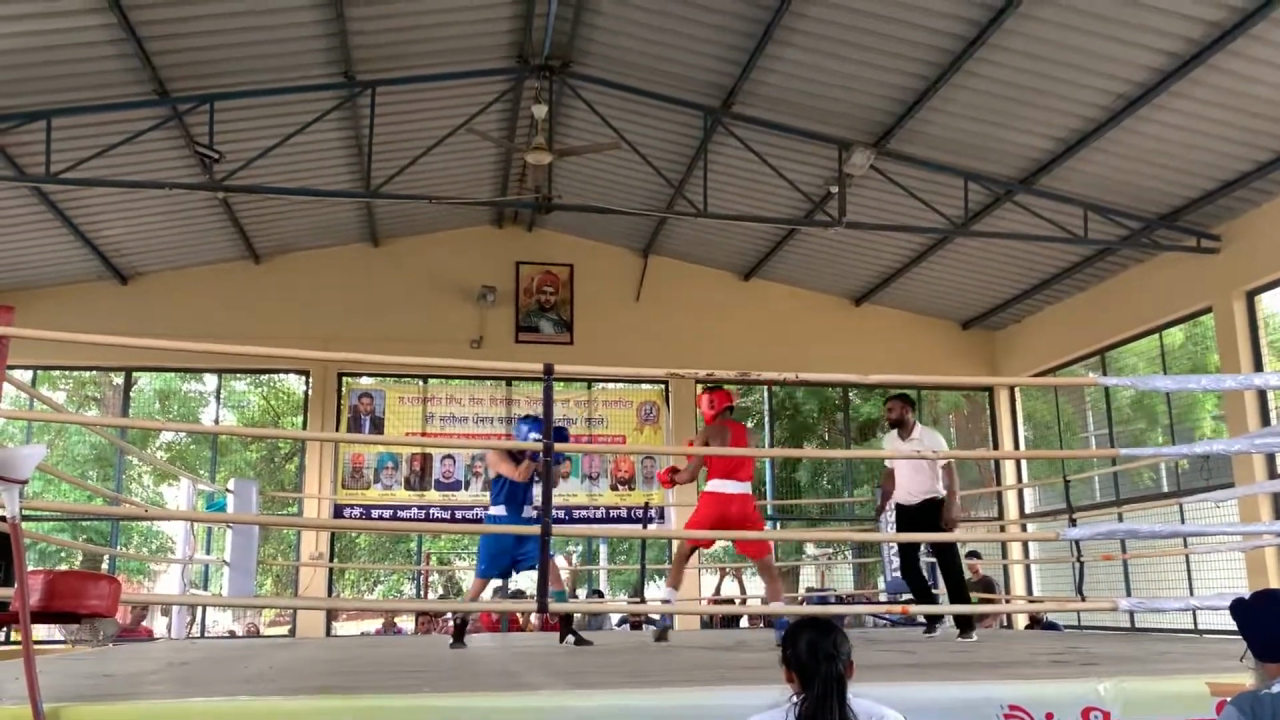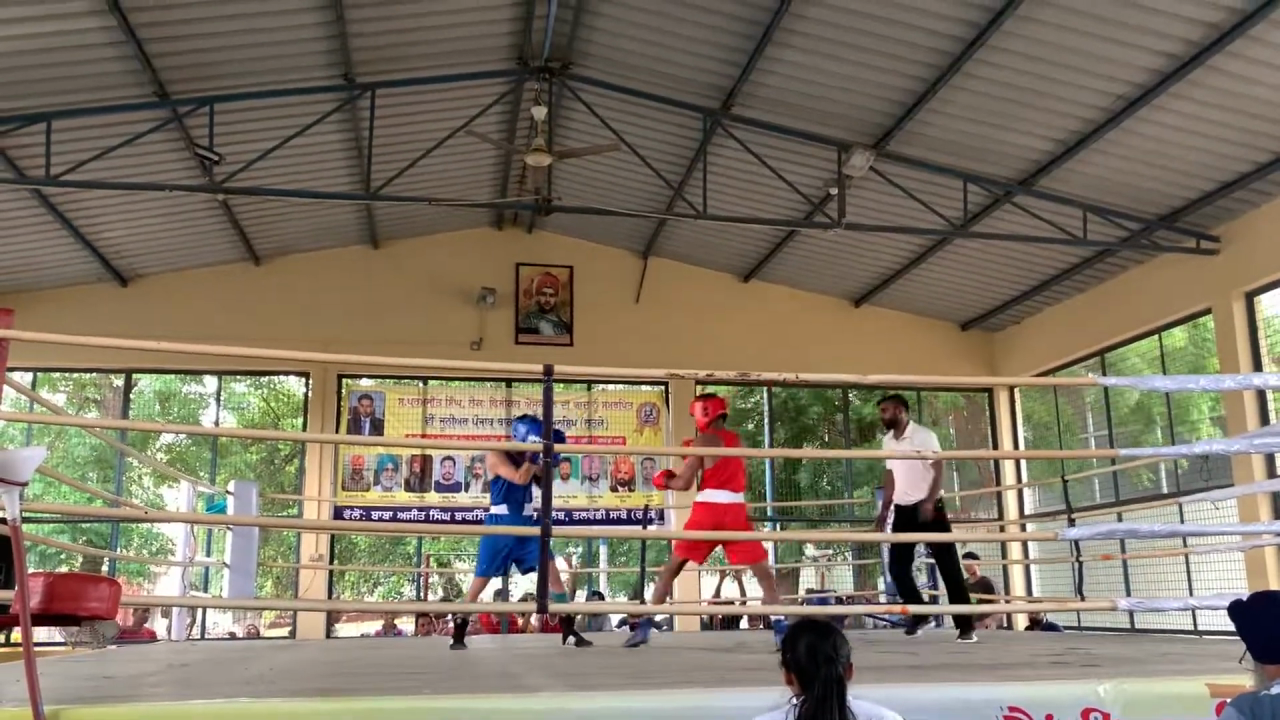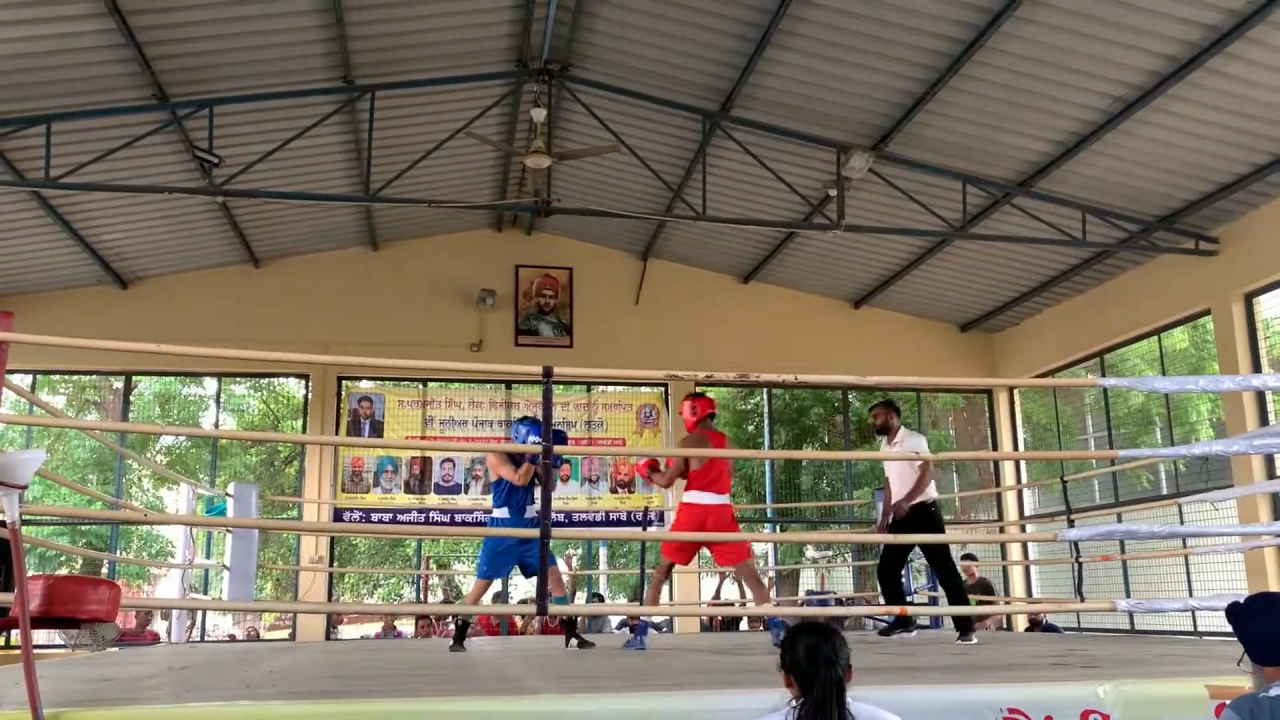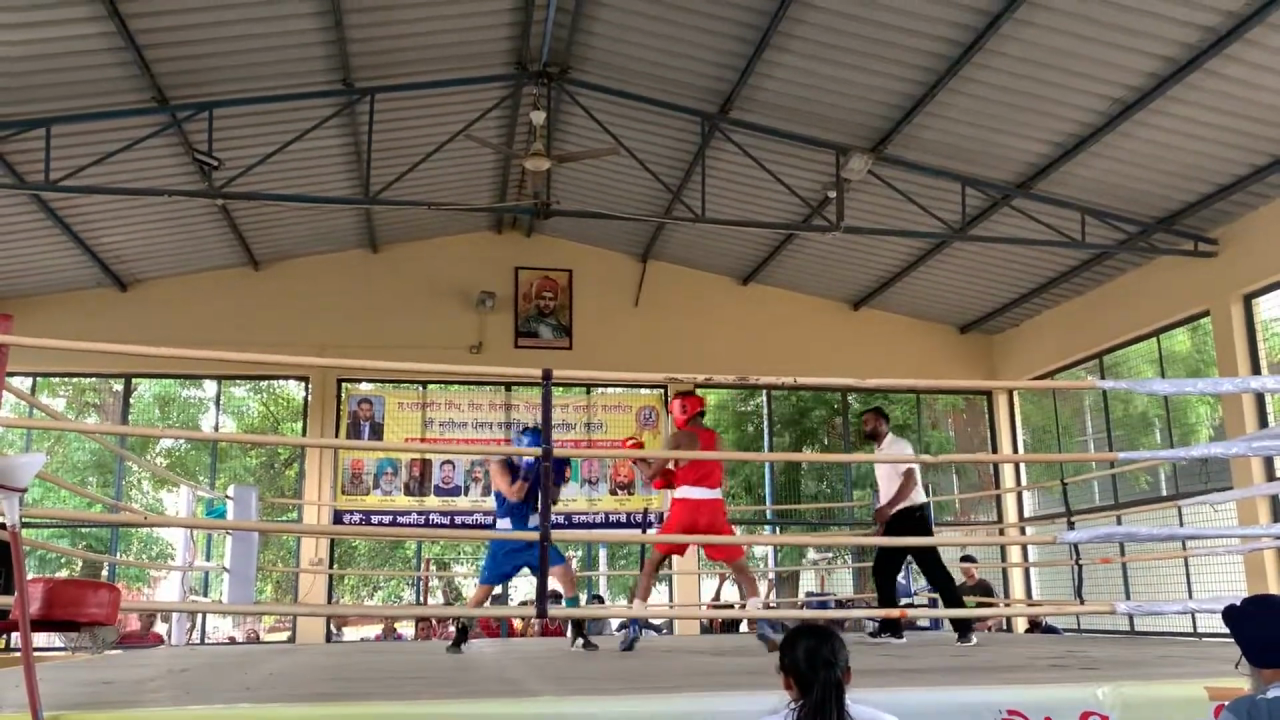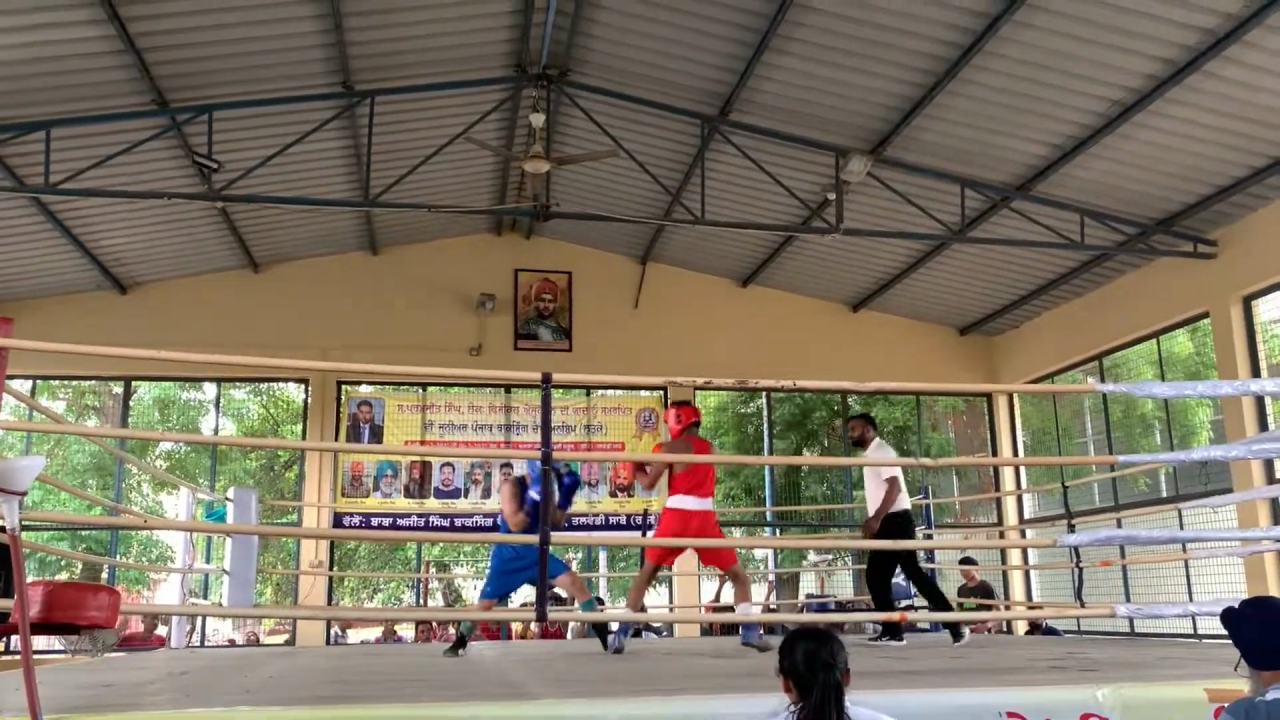
dt=0.1s
person 1, frame 1
left shoulder: (708, 432)
right shoulder: (745, 433)
left elbow: (688, 475)
left wrist: (671, 476)
left hip: (713, 501)
right hip: (742, 503)
left knee: (681, 555)
right knee: (768, 570)
right ankle: (782, 629)
person 1, frame 2
left shoulder: (703, 441)
right shoulder: (739, 441)
left elbow: (683, 483)
left wrist: (665, 480)
left hip: (706, 512)
right hip: (735, 513)
left knee: (671, 569)
right knee: (765, 575)
left ankle: (644, 626)
right ankle: (781, 631)
person 1, frame 3
left shoulder: (689, 441)
right shoulder: (725, 442)
left elbow: (665, 480)
left wrist: (649, 470)
left hip: (692, 513)
right hip: (721, 515)
left knee: (661, 572)
right knee: (751, 575)
left ankle: (640, 631)
right ankle: (777, 628)
person 1, frame 4
left shoulder: (678, 437)
right shoulder: (716, 439)
left elbow: (651, 474)
left wrist: (636, 455)
left hip: (685, 508)
right hip: (714, 511)
left knee: (651, 565)
right knee: (742, 571)
left ankle: (634, 626)
right ankle: (762, 623)
person 1, frame 5
left shoulder: (673, 447)
right shoulder: (711, 448)
left elbow: (649, 483)
left wrist: (637, 470)
left hip: (676, 518)
right hip: (704, 520)
left knee: (645, 576)
right knee: (739, 577)
left ankle: (623, 632)
right ankle: (750, 630)
person 2, frame 1
left shoulder: (931, 437)
right shoulder: (889, 440)
left elbow: (949, 472)
left wrist: (951, 506)
right wrist: (883, 503)
left hip: (932, 507)
right hip: (904, 510)
left knee: (950, 564)
right knee: (908, 567)
left ankle: (966, 625)
right ankle: (933, 615)
person 2, frame 2
left shoulder: (924, 435)
right shoulder: (888, 441)
left elbow: (939, 469)
left wrist: (930, 501)
right wrist: (884, 511)
left hip: (929, 507)
right hip: (903, 511)
left knee: (948, 565)
right knee: (898, 566)
left ankle: (965, 626)
right ankle: (919, 614)
person 2, frame 3
left shoulder: (914, 440)
right shoulder: (884, 446)
left elbow: (926, 473)
left wrist: (906, 501)
right wrist: (884, 517)
left hip: (924, 510)
right hip: (902, 516)
left knee: (944, 568)
right knee: (887, 568)
left ankle: (965, 627)
right ankle: (902, 622)
person 2, frame 4
left shoulder: (899, 446)
right shoulder: (878, 452)
left elbow: (910, 479)
left wrist: (887, 507)
right wrist: (881, 523)
left hip: (912, 515)
right hip: (894, 519)
left knee: (935, 572)
right knee: (882, 572)
left ankle: (964, 628)
right ankle: (891, 627)
person 2, frame 5
left shoulder: (882, 452)
right shoulder: (869, 456)
left elbow: (894, 487)
left wrist: (876, 518)
right wrist: (873, 521)
left hip: (894, 521)
right hip: (885, 525)
left knee: (916, 575)
right knee: (875, 575)
left ankle: (955, 625)
right ankle: (891, 631)
person 3, frame 1
left shoulder: (529, 454)
right shoulder: (498, 454)
right elbow: (520, 476)
left wrist: (557, 454)
right wrist: (533, 450)
left hip: (525, 525)
right hip: (498, 526)
left knee: (552, 571)
right knee: (480, 583)
left ankle: (567, 630)
right ankle: (458, 634)
person 3, frame 2
left shoulder: (527, 456)
right shoulder: (496, 455)
left elbow: (546, 484)
right elbow: (520, 479)
left wrist: (553, 457)
right wrist: (533, 452)
left hip: (527, 524)
right hip: (500, 526)
left knee: (552, 573)
right knee: (480, 582)
left ankle: (569, 631)
right ankle: (458, 635)
person 3, frame 3
left shoulder: (532, 457)
right shoulder: (497, 456)
left elbow: (548, 484)
right elbow: (519, 481)
left wrist: (555, 459)
right wrist: (532, 453)
left hip: (529, 529)
right hip: (502, 530)
left knee: (554, 578)
right knee: (481, 584)
left ankle: (572, 635)
right ankle: (459, 636)
person 3, frame 4
left shoulder: (535, 467)
right shoulder: (499, 466)
left elbow: (552, 500)
right elbow: (514, 496)
left wrist: (558, 474)
right wrist: (528, 470)
right hip: (507, 537)
left knee: (567, 575)
right knee: (484, 590)
left ankle: (579, 634)
right ankle: (459, 638)
person 3, frame 5
left shoulder: (549, 488)
right shoulder: (510, 487)
left elbow: (555, 523)
right elbow: (516, 526)
left wrist: (565, 499)
right wrist: (532, 500)
left hip: (535, 552)
right hip: (508, 554)
left knee: (576, 584)
right knee: (486, 604)
left ankle: (605, 638)
right ankle: (459, 643)
